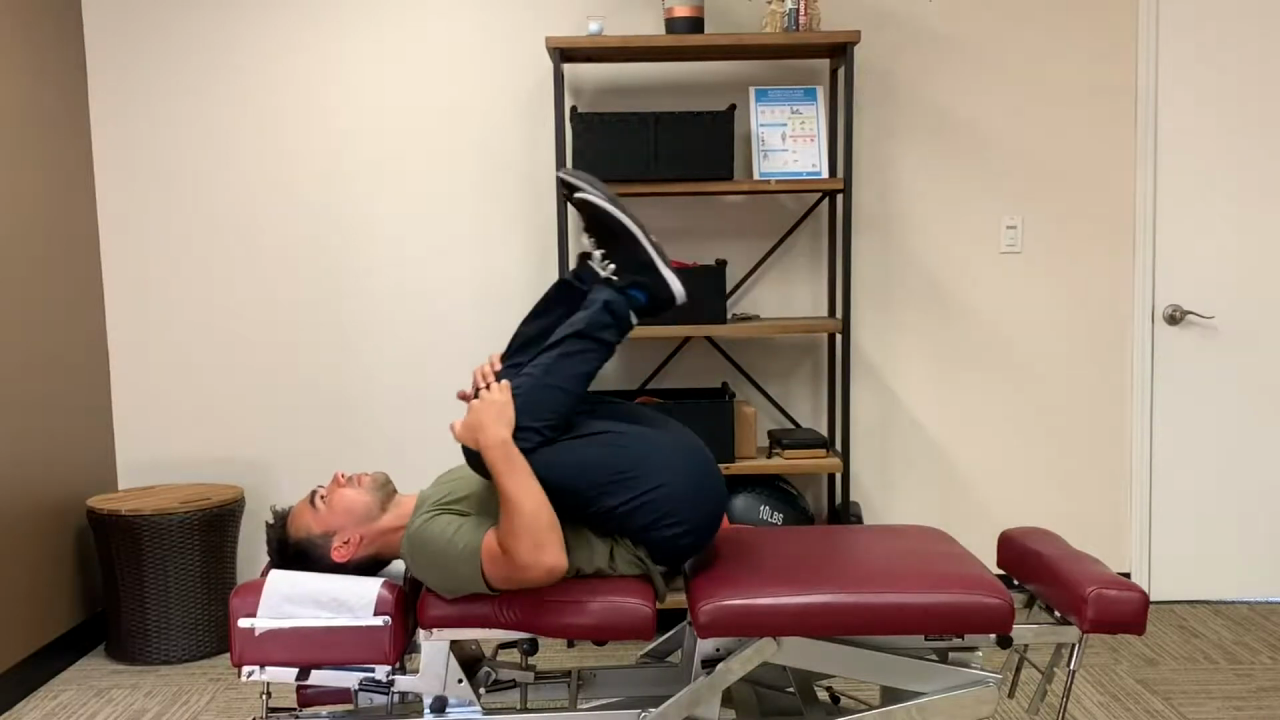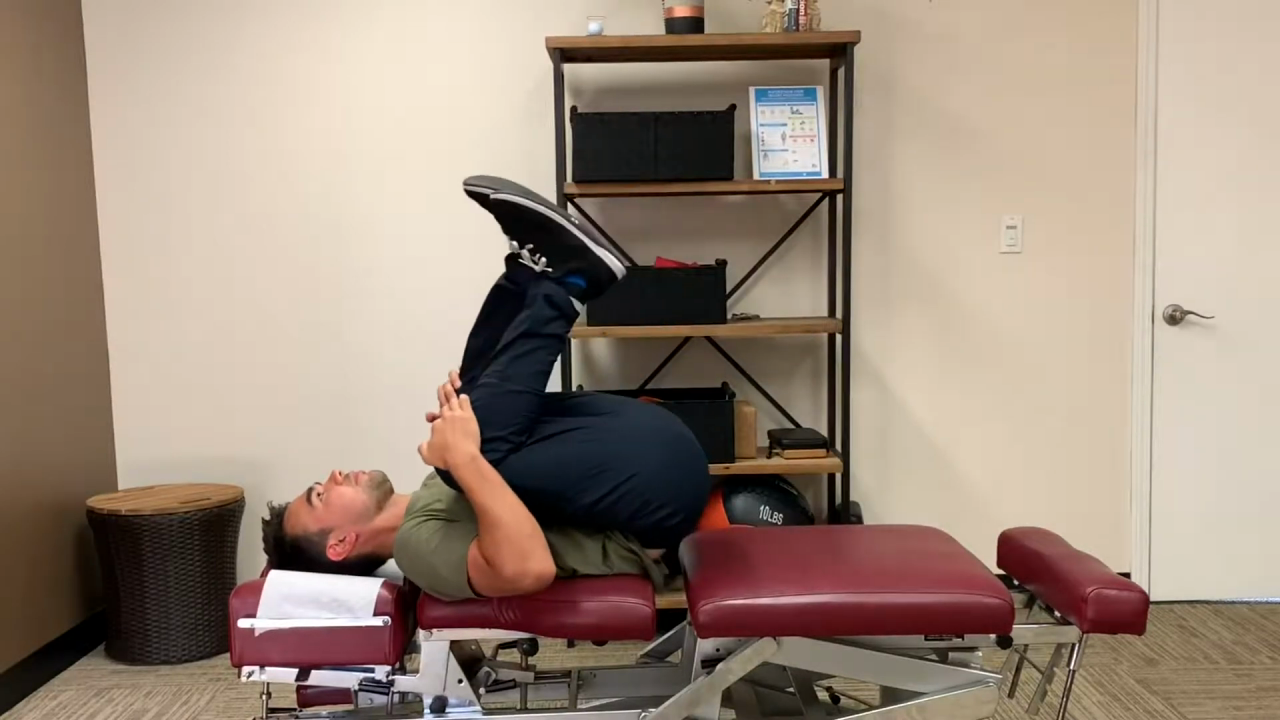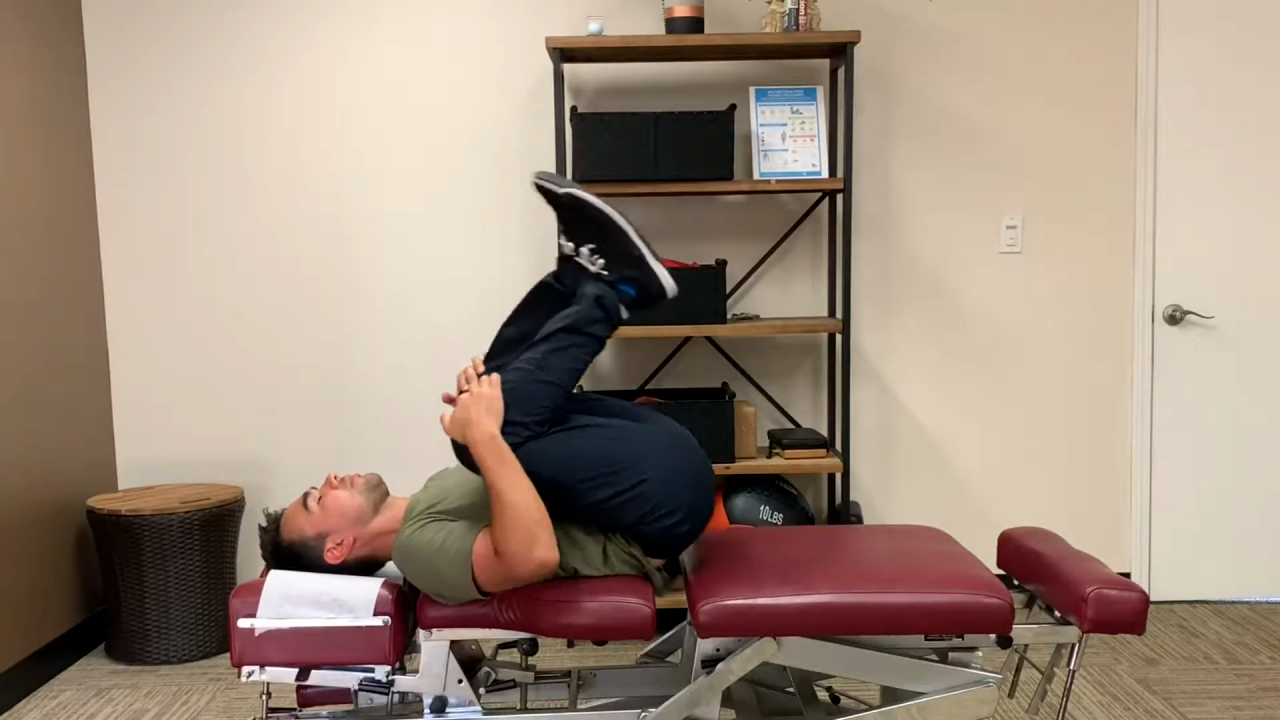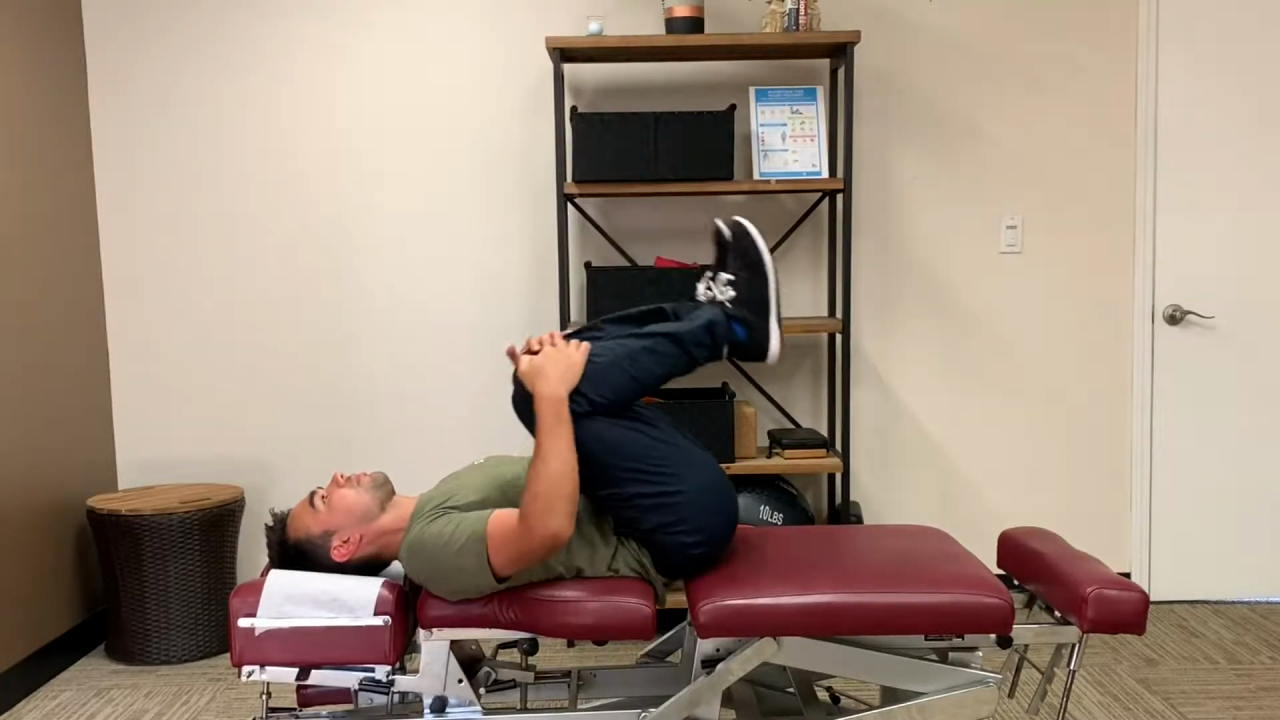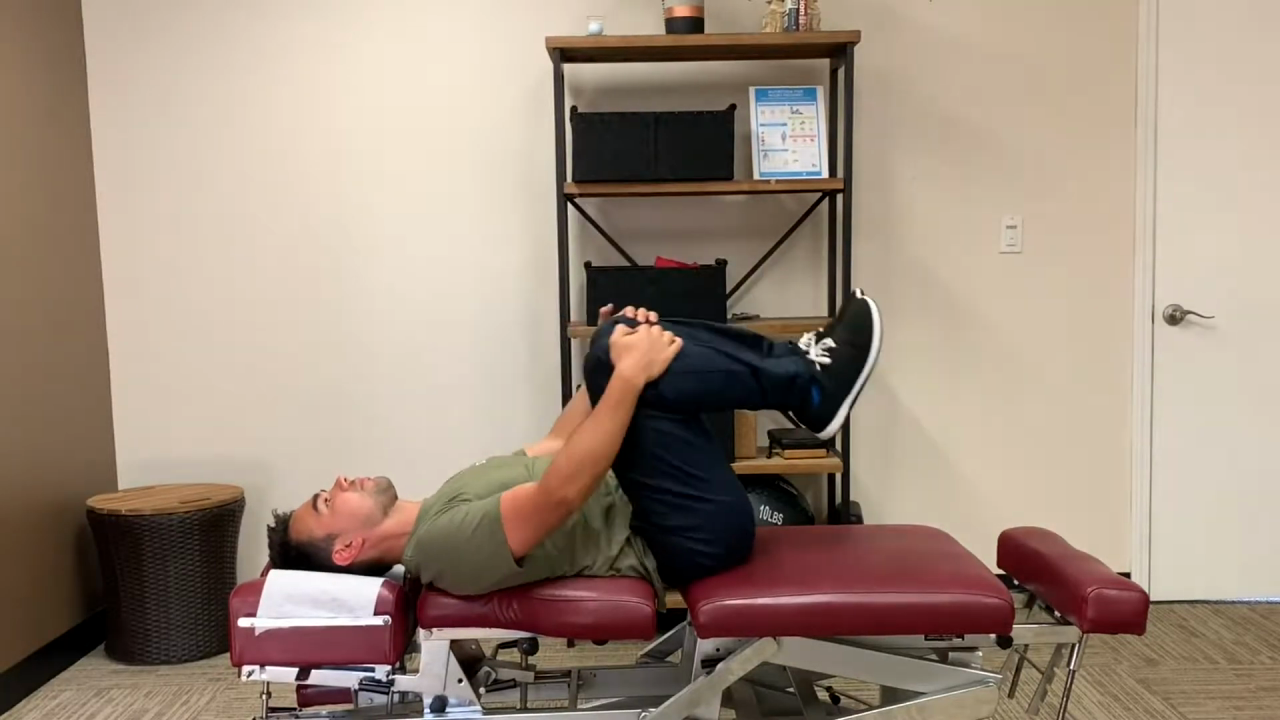
dt=0.4s
person 1, frame 1
left shoulder: (436, 509)
right shoulder: (431, 542)
right elbow: (542, 558)
left wrist: (503, 392)
right wrist: (494, 439)
right hip: (674, 502)
left knee: (515, 387)
left ankle: (619, 281)
right ankle: (620, 288)
person 1, frame 2
left shoulder: (430, 509)
right shoulder: (421, 546)
right elbow: (529, 568)
left wrist: (468, 417)
right wrist: (463, 458)
left ankle: (554, 275)
right ankle: (559, 283)
person 1, frame 3
left shoulder: (429, 509)
right shoulder: (421, 548)
right elbow: (534, 555)
left wrist: (486, 393)
right wrist: (485, 432)
right hip: (664, 500)
left knee: (502, 391)
left ankle: (598, 276)
right ankle: (614, 289)
person 1, frame 4
left shoulder: (435, 511)
right shoulder: (432, 547)
left elbow: (548, 471)
right elbow: (550, 527)
left wrist: (551, 382)
right wrist: (552, 394)
right hip: (685, 522)
left knee: (562, 361)
right knee: (543, 390)
left ankle: (720, 314)
right ankle: (729, 321)
person 1, frame 5
left shoulder: (448, 507)
right shoulder: (444, 544)
left elbow: (554, 445)
right elbow: (562, 493)
left wrist: (615, 356)
right wrist: (630, 374)
right hip: (693, 537)
left knee: (622, 344)
right knee: (622, 359)
left ankle: (798, 367)
right ankle: (810, 387)
